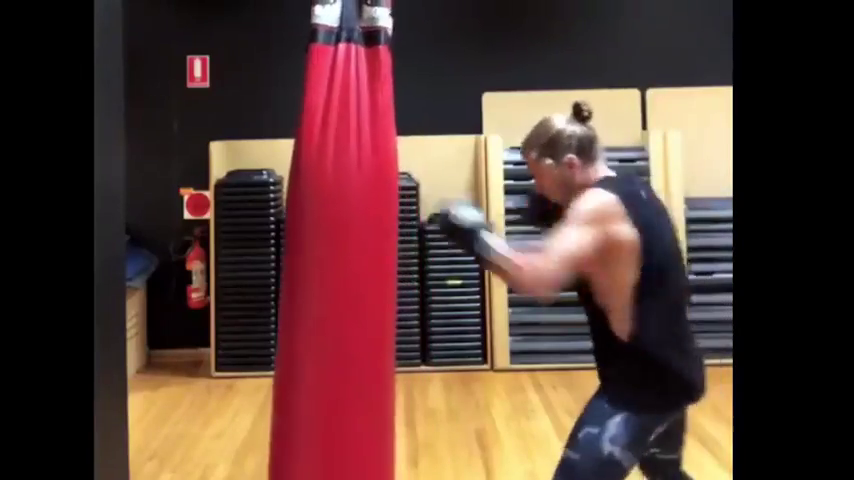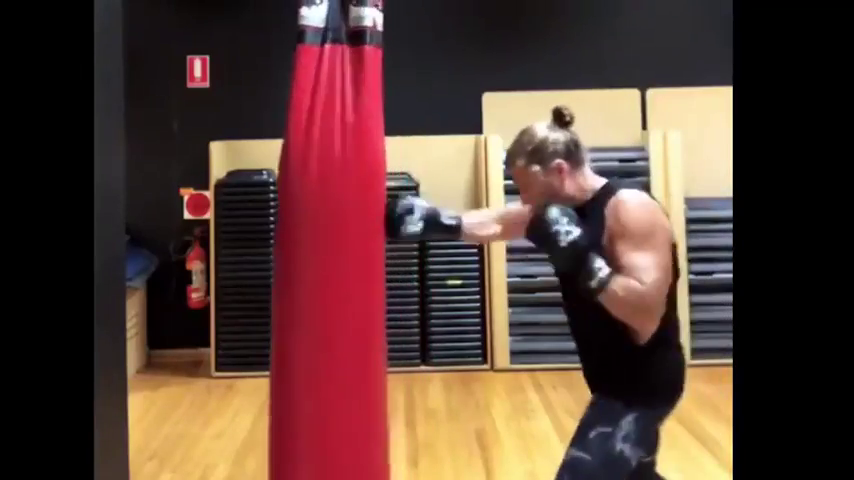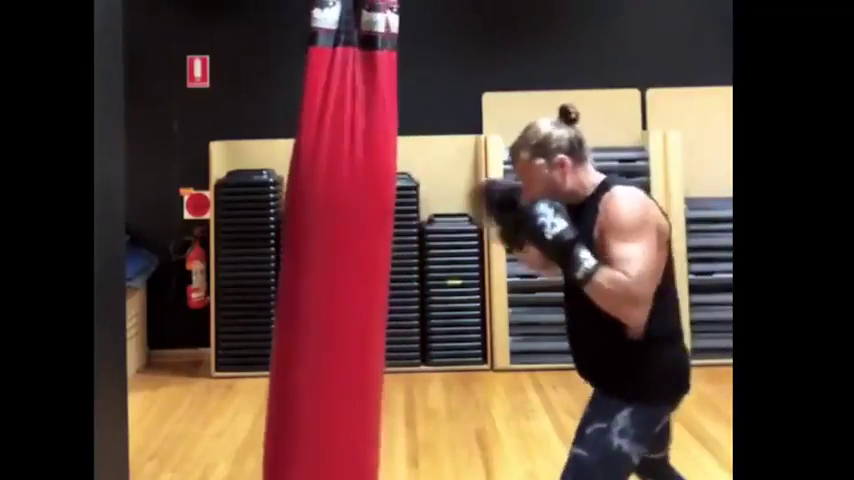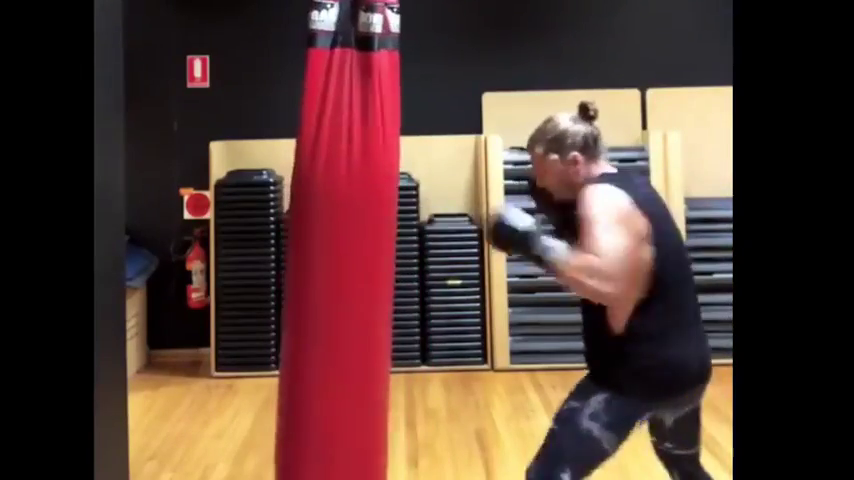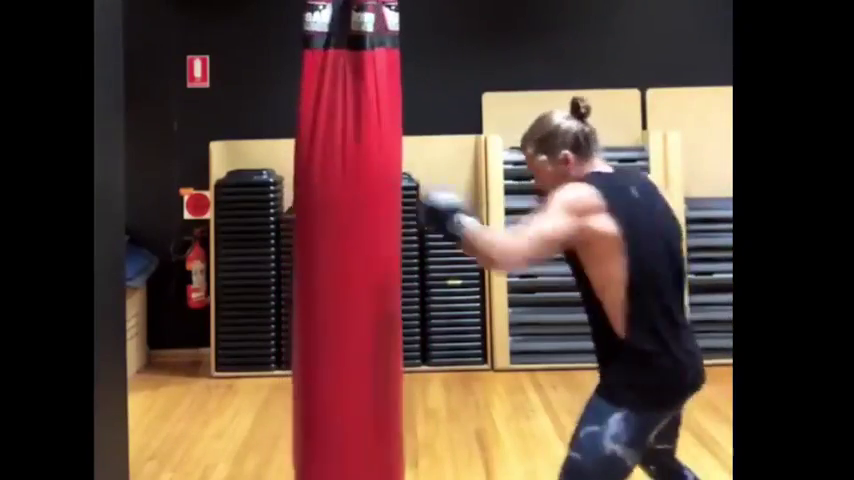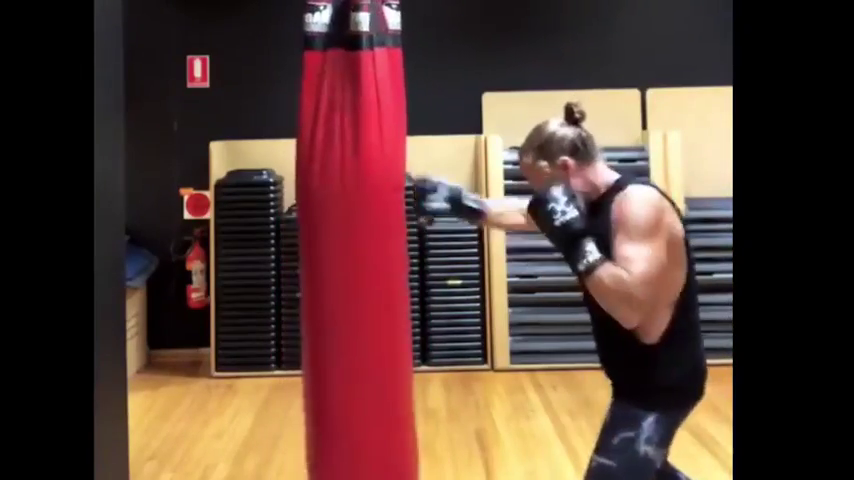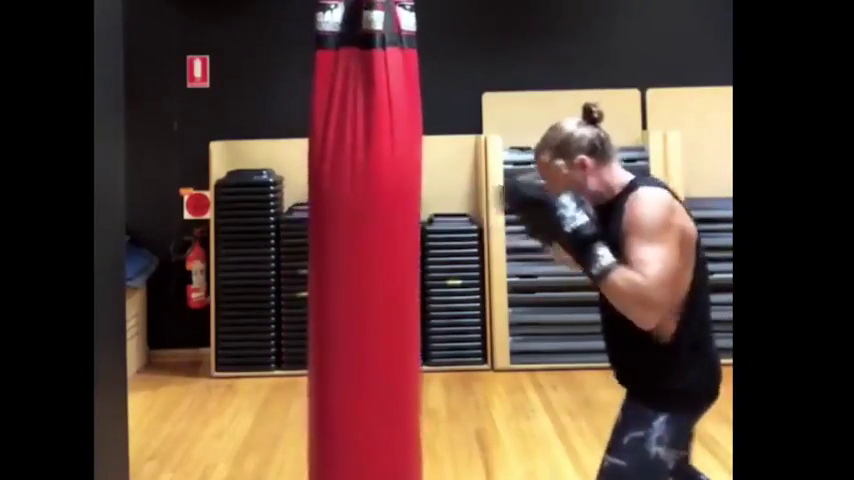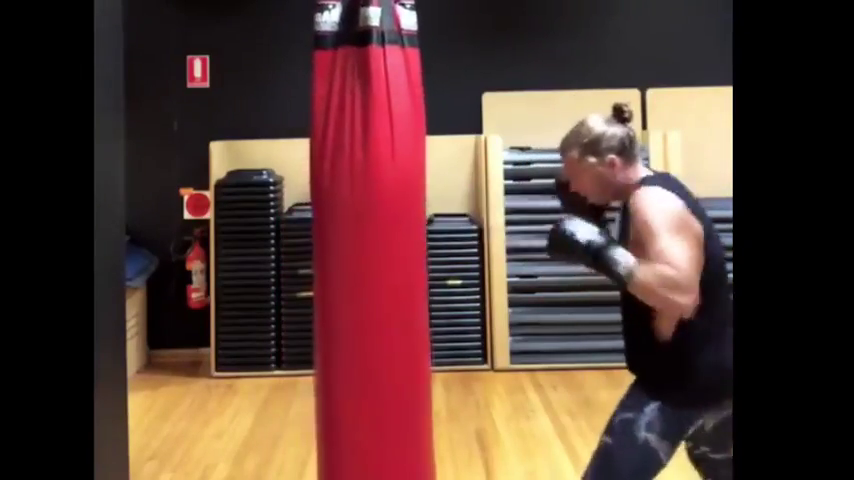
dt=0.2s
person 1, frame 1
left shoulder: (599, 207)
right shoulder: (629, 192)
left elbow: (539, 278)
left wrist: (478, 238)
left hip: (642, 384)
right hip: (672, 370)
person 1, frame 2
left shoulder: (630, 209)
right shoulder: (562, 204)
left elbow: (645, 311)
right elbow: (496, 223)
left wrist: (583, 259)
right wrist: (433, 220)
left hip: (640, 380)
right hip: (627, 377)
person 1, frame 3
left shoulder: (623, 206)
right shoulder: (579, 205)
left elbow: (632, 303)
right elbow: (544, 260)
left wrist: (570, 251)
right wrist: (512, 223)
left hip: (641, 377)
right hip: (635, 373)
person 1, frame 4
left shoulder: (603, 198)
right shoulder: (633, 189)
left elbow: (605, 283)
left wrist: (535, 241)
left hip: (634, 370)
right hip: (685, 364)
person 1, frame 5
left shoulder: (581, 201)
right shoulder: (637, 187)
left elbow: (506, 254)
left wrist: (454, 219)
left hip: (639, 377)
right hip: (675, 364)
person 1, frame 6
left shoulder: (639, 204)
right shoulder: (591, 201)
left elbow: (631, 307)
right elbow: (522, 215)
left wrist: (575, 241)
right wrist: (461, 202)
left hip: (661, 380)
right hip: (647, 372)
person 1, frame 7
left shoulder: (650, 205)
right shoulder: (613, 202)
left elbow: (648, 308)
right elbow: (576, 256)
left wrist: (587, 247)
right wrist: (550, 228)
left hip: (673, 380)
right hip: (670, 374)
person 1, frame 8
left shoulder: (652, 202)
right shoulder: (652, 193)
left elbow: (680, 293)
right elbow: (634, 265)
left wrist: (604, 254)
right wrist: (588, 231)
left hip: (677, 377)
right hip: (708, 369)
